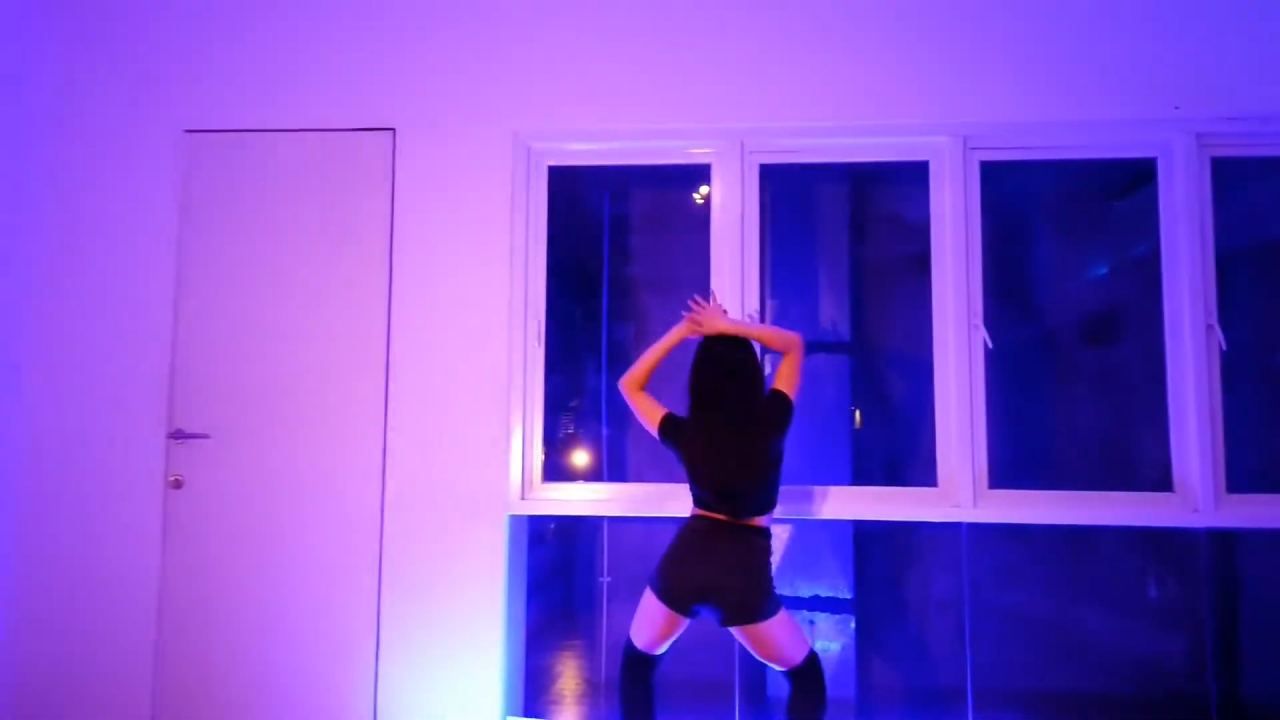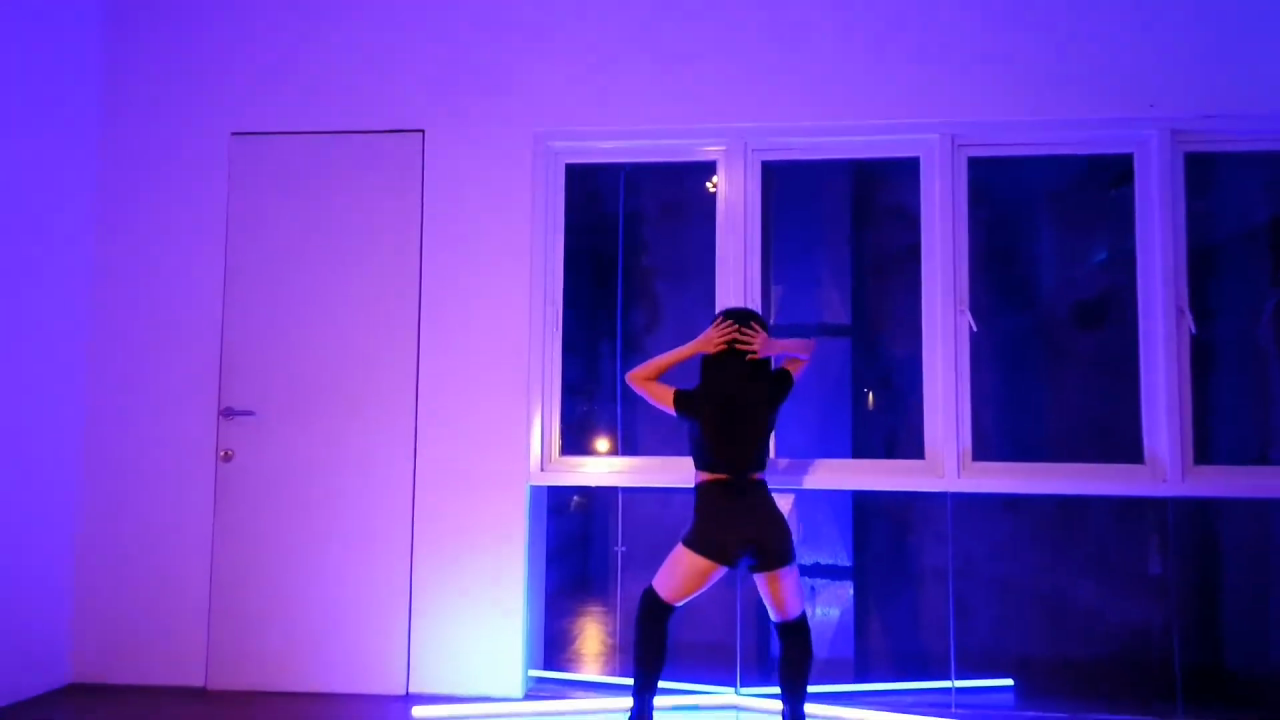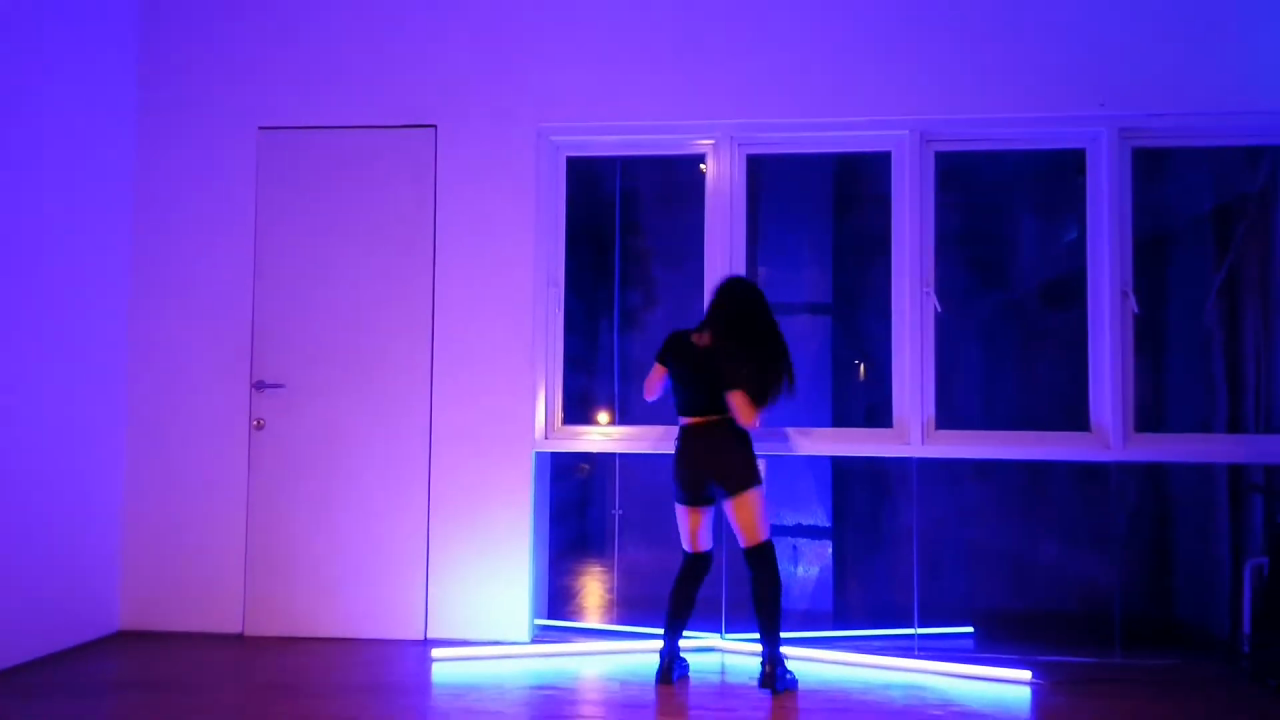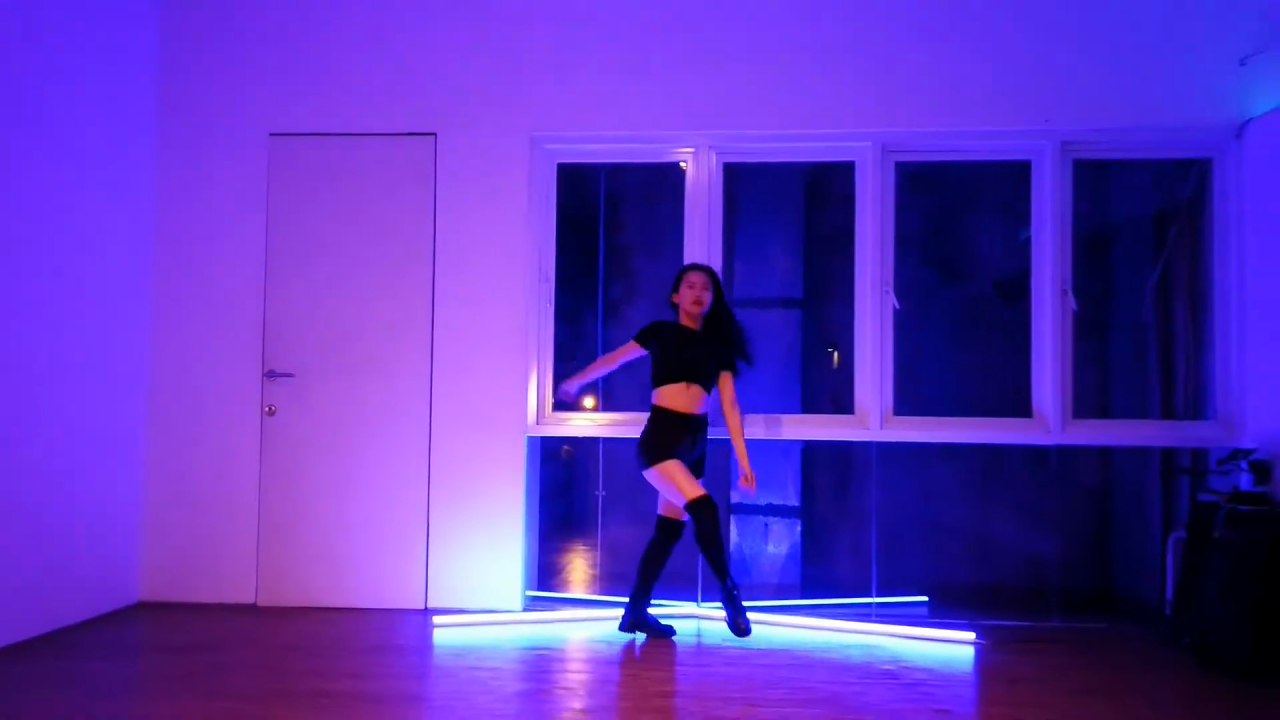
dt=0.5s
person 1, frame 1
left shoulder: (686, 434)
right shoulder: (771, 424)
left elbow: (629, 385)
right elbow: (795, 344)
left wrist: (681, 331)
right wrist: (731, 328)
left hip: (686, 560)
right hip: (747, 570)
left knee: (638, 660)
right knee: (806, 673)
person 1, frame 2
left shoulder: (699, 403)
right shoulder: (770, 393)
left elbow: (635, 378)
right elbow: (807, 350)
left wrist: (694, 346)
right wrist: (775, 349)
left hip: (717, 520)
right hip: (766, 520)
left knee: (653, 610)
right knee: (793, 626)
person 1, frame 3
left shoulder: (679, 343)
right shoulder: (737, 363)
left elbow: (651, 393)
right elbow: (750, 421)
left hip: (690, 463)
right hip: (726, 459)
left knee: (696, 561)
right knee: (761, 557)
left ankle: (669, 655)
right ankle: (772, 664)
person 1, frame 4
left shoulder: (721, 346)
right shoulder: (661, 333)
left elbow: (730, 406)
right elbow: (615, 358)
left wrist: (743, 460)
right wrist: (576, 381)
left hip: (695, 442)
right hip: (660, 438)
left knee: (669, 529)
right knee: (704, 509)
